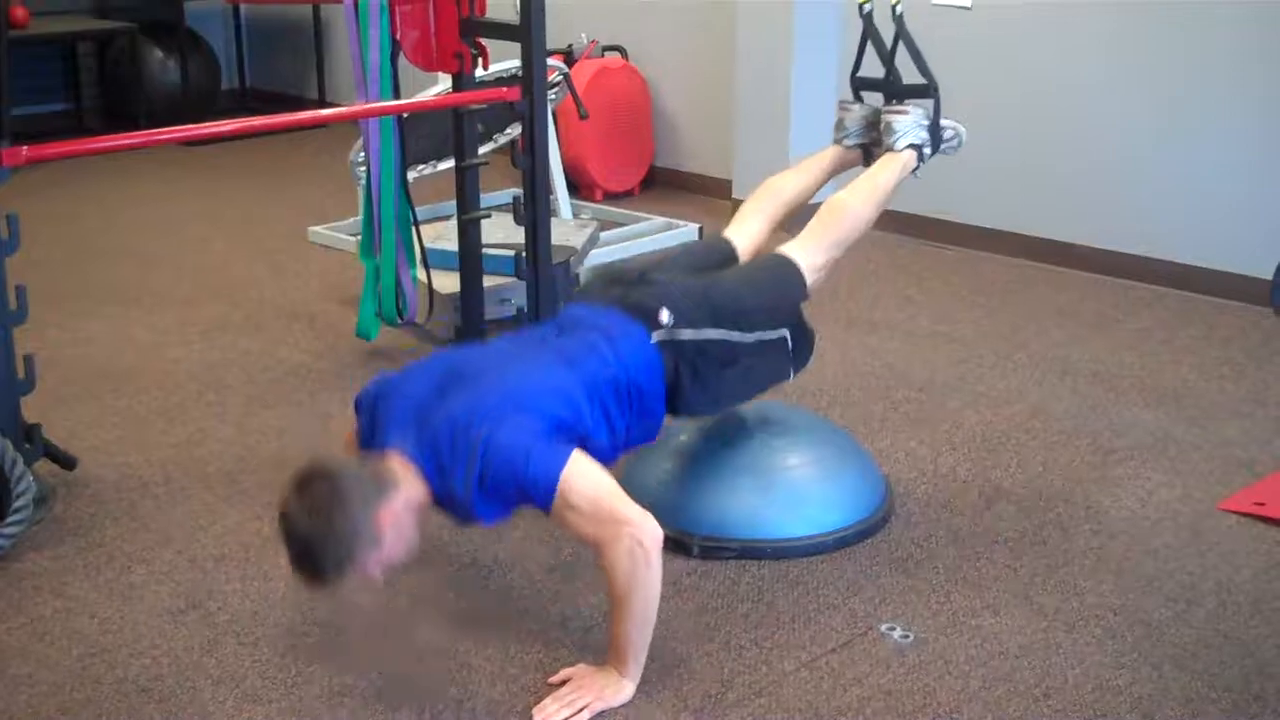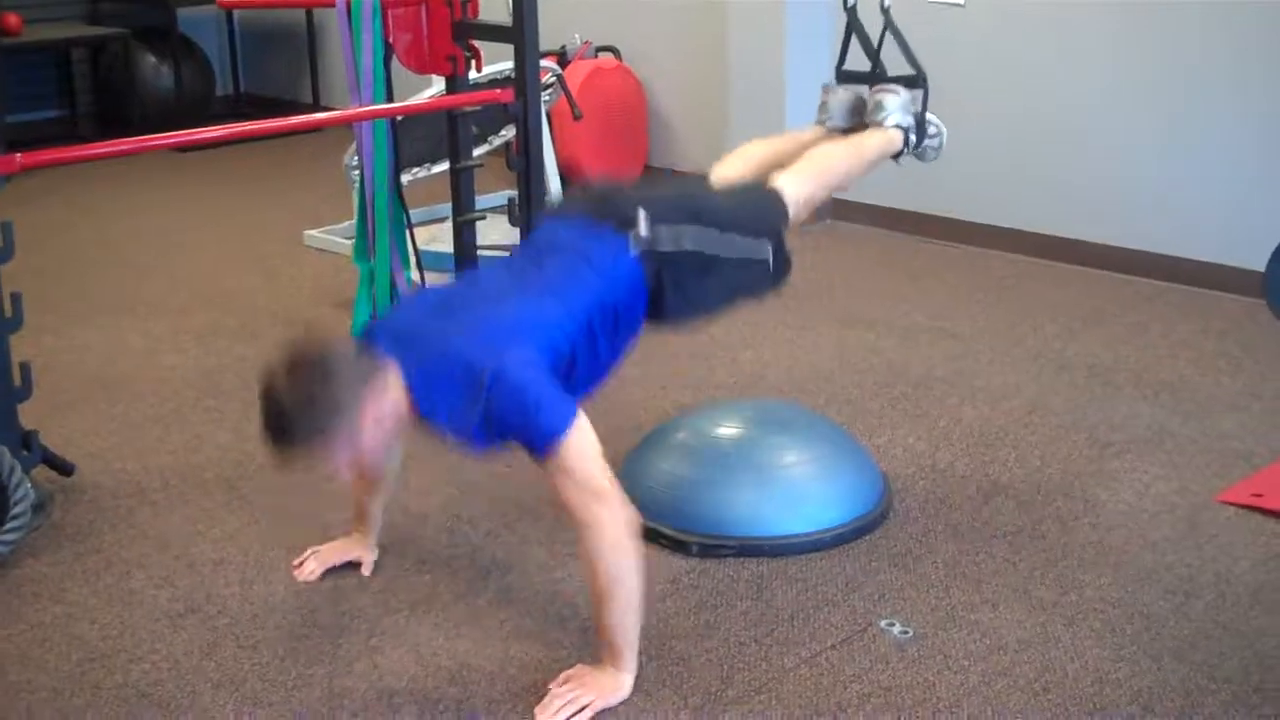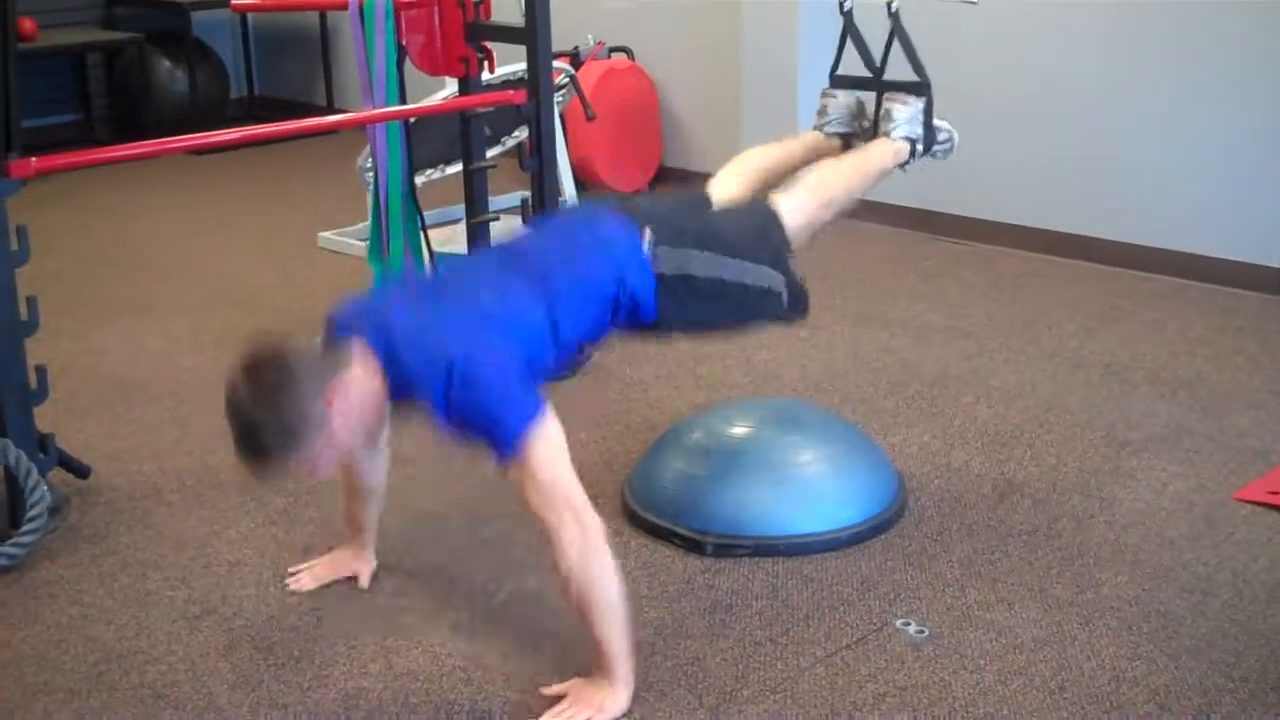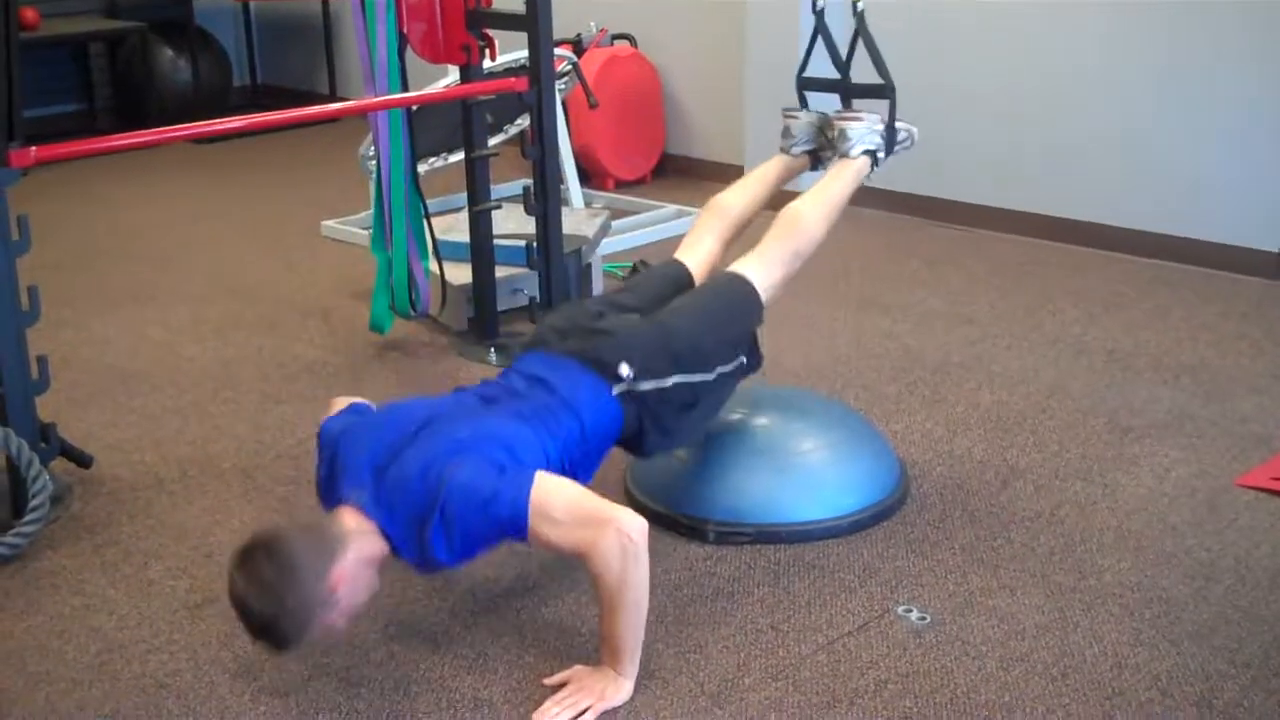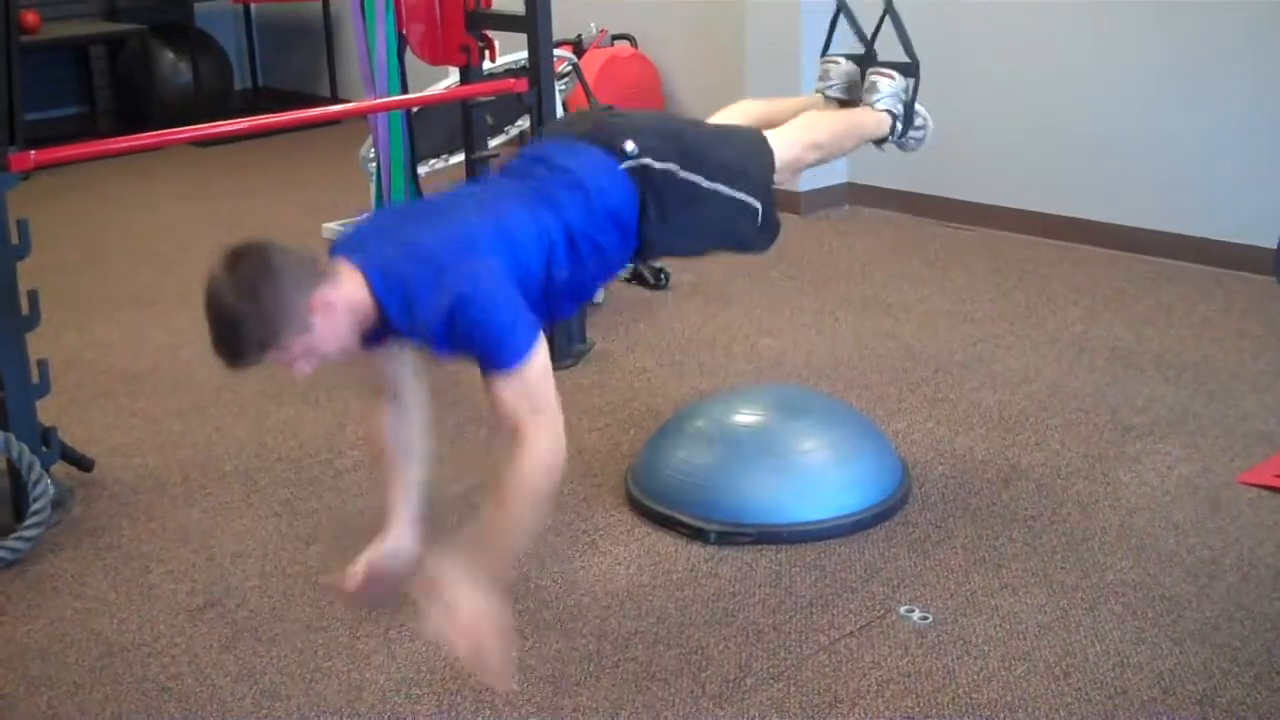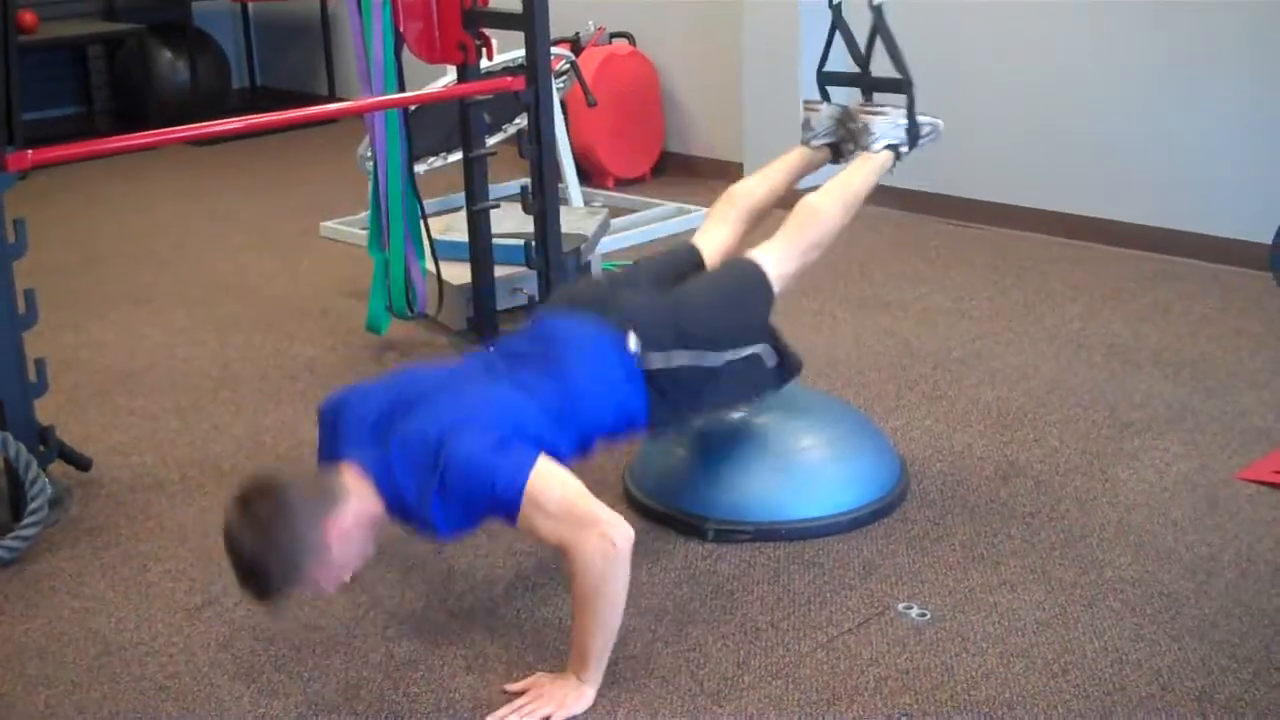
dt=0.4s
person 1, frame 1
left shoulder: (494, 453)
right shoulder: (388, 406)
left elbow: (638, 536)
right wrist: (358, 538)
left hip: (664, 348)
right hip: (602, 314)
left knee: (798, 264)
right knee: (741, 241)
left ankle: (905, 144)
right ankle: (850, 139)
person 1, frame 2
left shoulder: (496, 382)
right shoulder: (378, 351)
left elbow: (610, 521)
right elbow: (367, 437)
right wrist: (361, 532)
left hip: (639, 256)
right hip: (584, 229)
left knee: (773, 205)
right knee: (722, 188)
left ankle: (890, 125)
right ankle: (835, 121)
person 1, frame 3
left shoulder: (464, 370)
right shoulder: (353, 339)
left elbow: (575, 529)
right elbow: (370, 435)
right wrist: (360, 543)
left hip: (643, 274)
right hip: (583, 239)
left knee: (785, 219)
right knee: (718, 198)
left ankle: (899, 134)
right ankle: (833, 128)
person 1, frame 4
left shoulder: (451, 503)
right shoulder: (342, 456)
left elbow: (622, 533)
right wrist: (347, 542)
left hip: (619, 386)
right hip: (558, 351)
left knee: (760, 272)
right knee: (693, 259)
left ankle: (857, 150)
right ankle: (801, 146)
person 1, frame 5
left shoulder: (465, 291)
right shoulder: (346, 271)
left elbow: (540, 443)
right elbow: (398, 392)
left wrist: (475, 577)
right wrist: (401, 529)
left hip: (631, 178)
right hip: (565, 159)
left knee: (774, 157)
right knee: (717, 134)
left ankle: (883, 106)
right ankle: (833, 89)
person 1, frame 6
left shoulder: (453, 469)
right shoulder: (346, 429)
left elbow: (606, 537)
right wrist: (329, 562)
left hip: (634, 367)
right hip: (568, 326)
left knee: (767, 268)
right knee: (708, 249)
left ankle: (881, 142)
right ankle: (821, 139)
